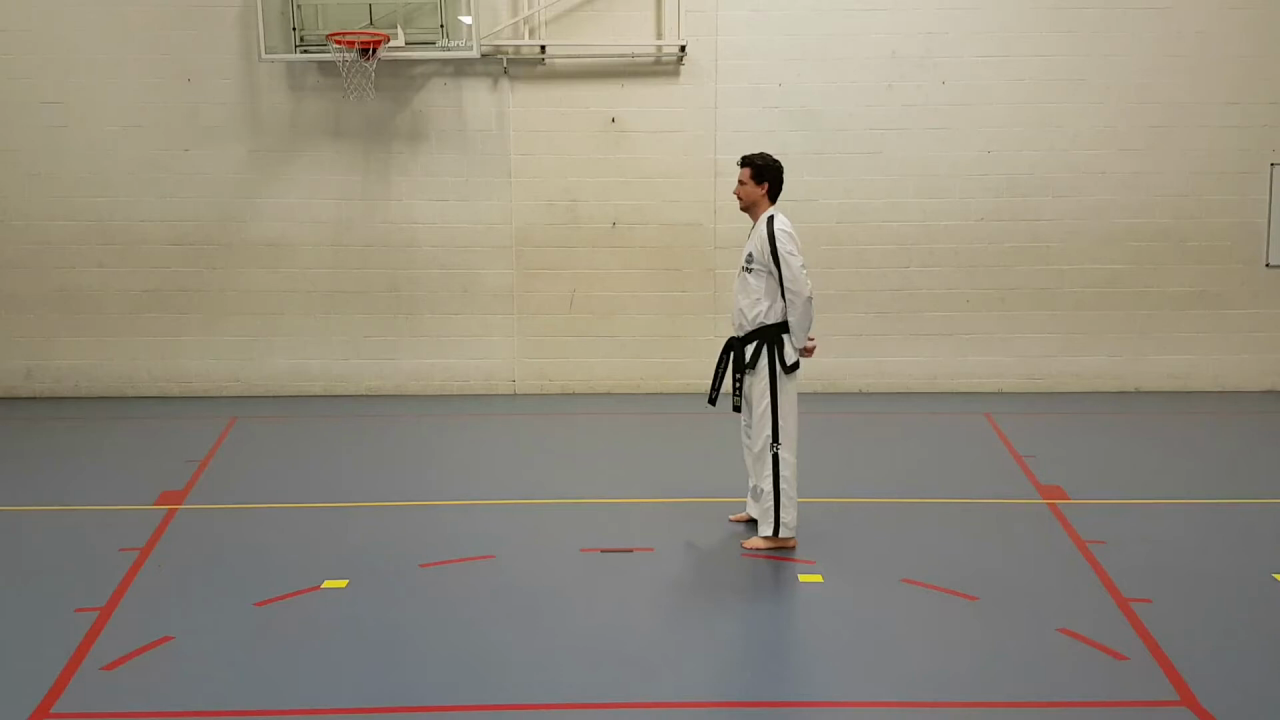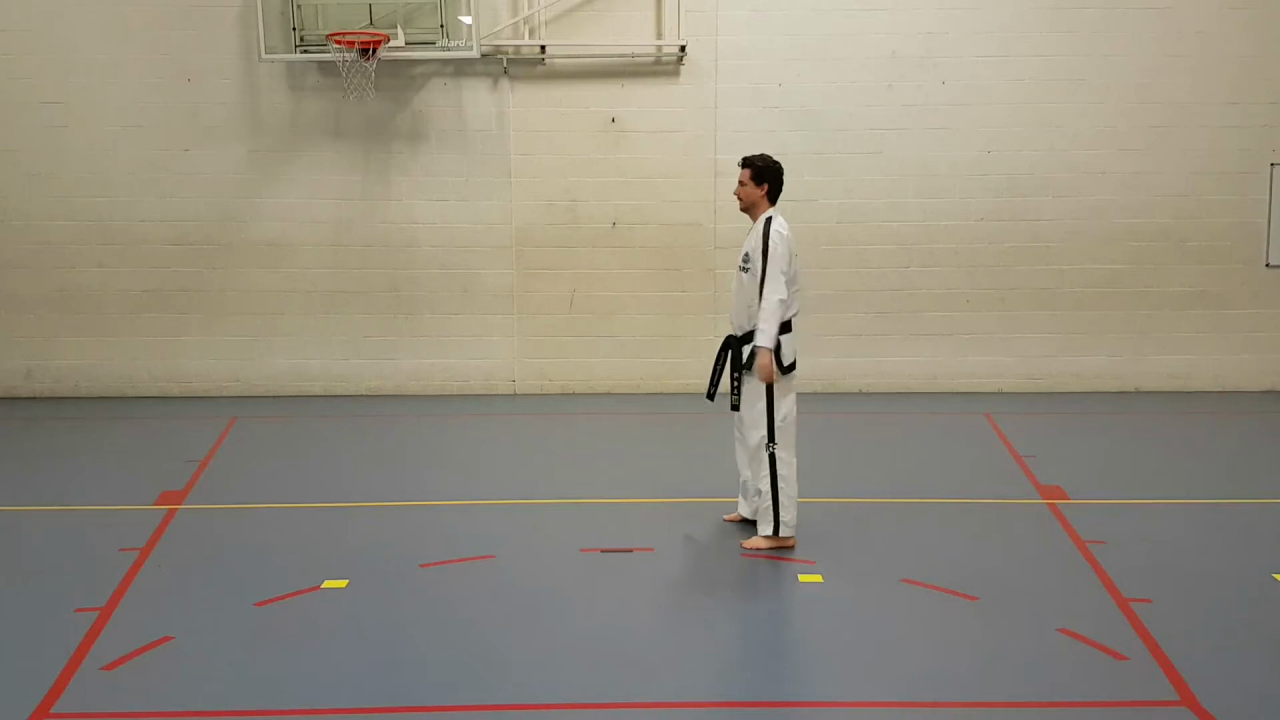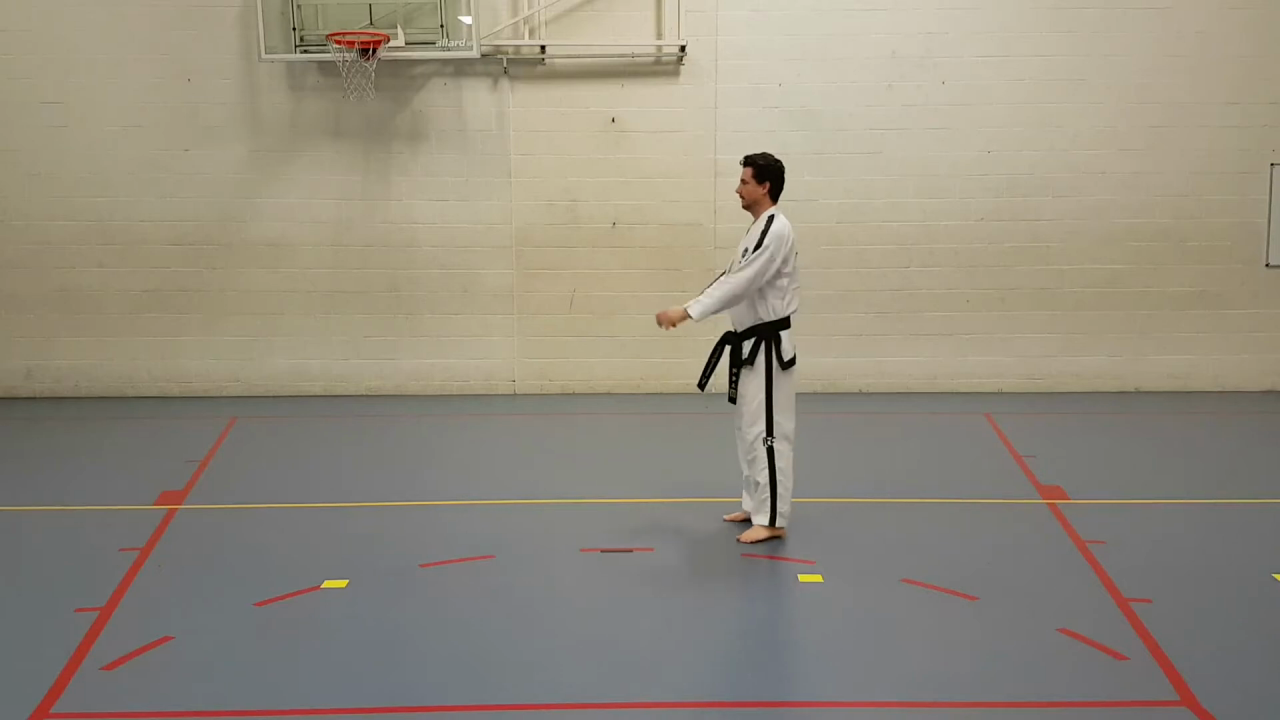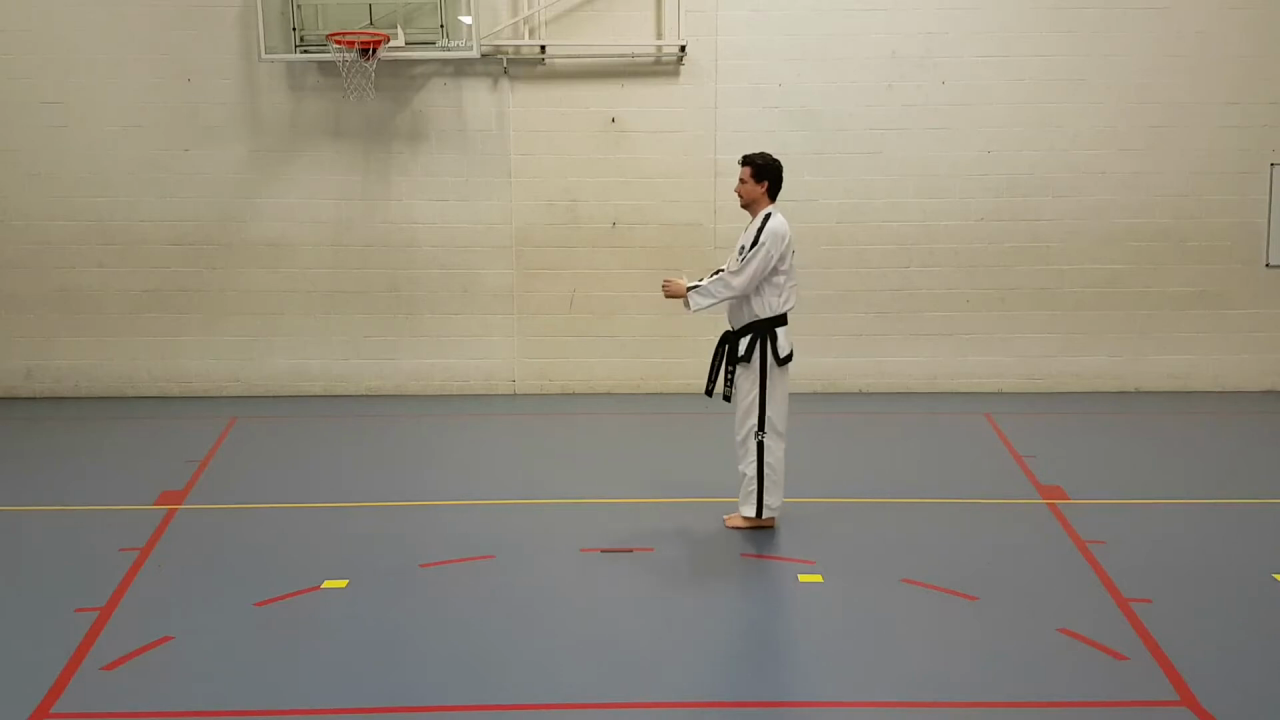
dt=0.3s
person 1, frame 1
left shoulder: (774, 231)
right shoulder: (762, 229)
left elbow: (799, 291)
left wrist: (799, 342)
right wrist: (797, 340)
left hip: (769, 351)
right hip: (756, 348)
left knee: (772, 439)
right knee: (755, 434)
left ankle: (779, 530)
right ankle: (761, 506)
person 1, frame 2
left shoulder: (772, 231)
right shoulder: (761, 229)
left elbow: (774, 295)
left wrist: (765, 350)
left hip: (766, 350)
right hip: (753, 348)
left knee: (770, 437)
right knee: (748, 433)
left ankle: (779, 529)
right ankle: (753, 505)
person 1, frame 3
left shoulder: (775, 230)
right shoulder: (761, 227)
left elbow: (740, 283)
right elbow: (732, 277)
left wrist: (688, 311)
right wrist: (689, 308)
left hip: (767, 346)
right hip: (753, 343)
left knee: (765, 430)
right knee: (749, 428)
left ankle: (772, 519)
right ankle: (757, 505)
person 1, frame 4
left shoulder: (772, 229)
right shoulder: (759, 226)
left elbow: (738, 282)
right elbow: (730, 273)
left wrist: (689, 292)
right wrist: (689, 288)
left hip: (762, 342)
right hip: (752, 340)
left knee: (759, 427)
right knee: (751, 426)
left ankle: (760, 510)
right ankle: (755, 505)
